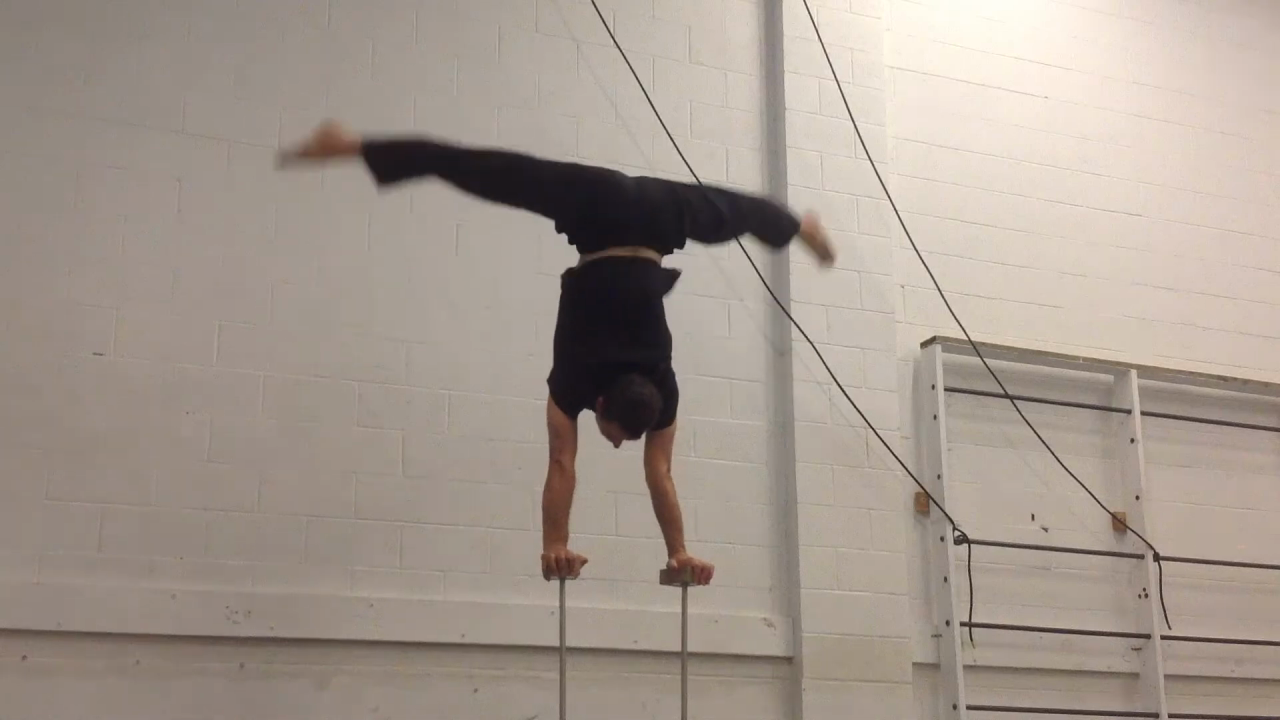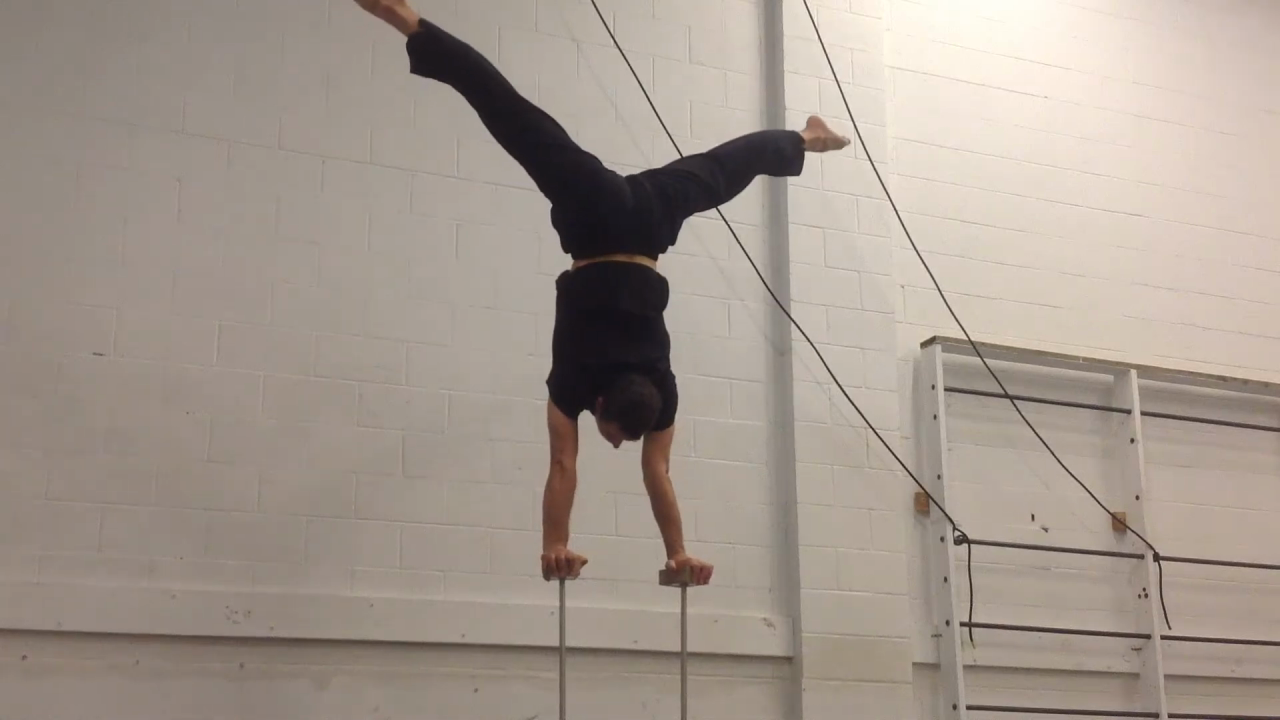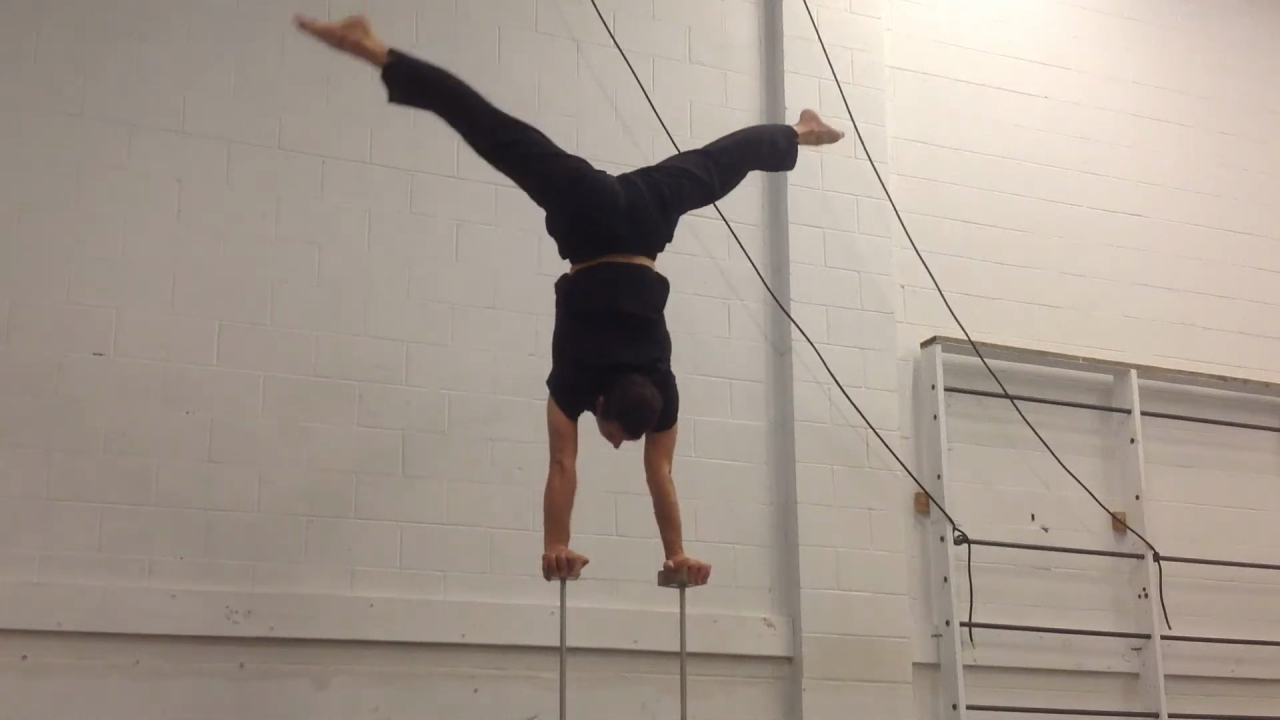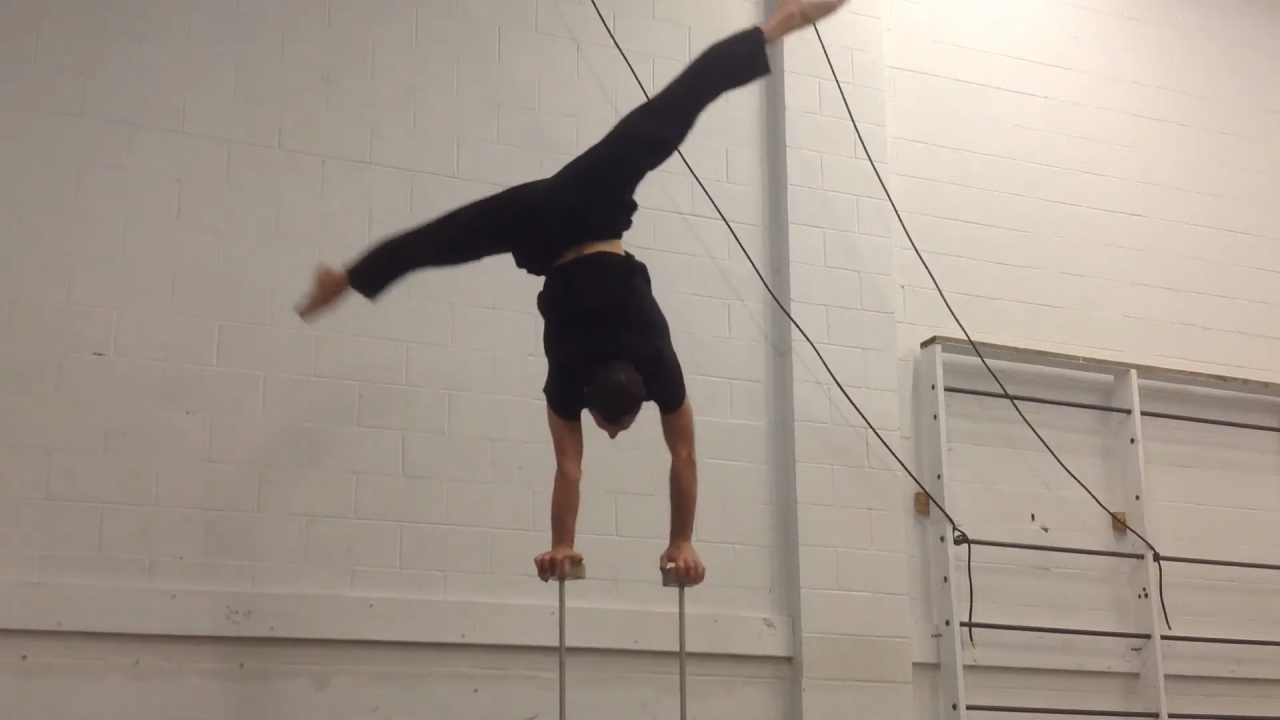
dt=0.7s
person 1, frame 1
left shoulder: (662, 396)
right shoulder: (572, 386)
left elbow: (660, 477)
right elbow: (563, 469)
left wrist: (679, 554)
right wrist: (556, 545)
left hip: (657, 211)
right hip: (604, 205)
left knee: (727, 216)
right knee: (480, 171)
left ankle: (799, 225)
right ankle: (353, 144)
person 1, frame 2
left shoulder: (660, 390)
right shoulder: (570, 386)
left elbow: (656, 473)
right elbow: (562, 467)
left wrist: (678, 552)
right wrist: (555, 545)
left hip: (645, 218)
right hip: (598, 216)
left knee: (719, 172)
right knee: (520, 121)
left ankle: (803, 139)
person 1, frame 3
left shoulder: (660, 387)
right shoulder: (573, 384)
left elbow: (659, 474)
right elbow: (562, 466)
left wrist: (677, 551)
right wrist: (556, 543)
left hip: (643, 215)
right hip: (593, 213)
left knee: (719, 166)
right knee: (499, 135)
left ankle: (798, 134)
right ankle: (377, 52)
person 1, frame 4
left shoulder: (650, 369)
right shoulder: (566, 383)
left elbow: (683, 457)
right elbow: (568, 466)
left wrist: (682, 541)
right wrist: (560, 544)
left hip: (591, 202)
right hip: (545, 218)
left knee: (673, 110)
right knee: (434, 247)
right ankle: (345, 278)
